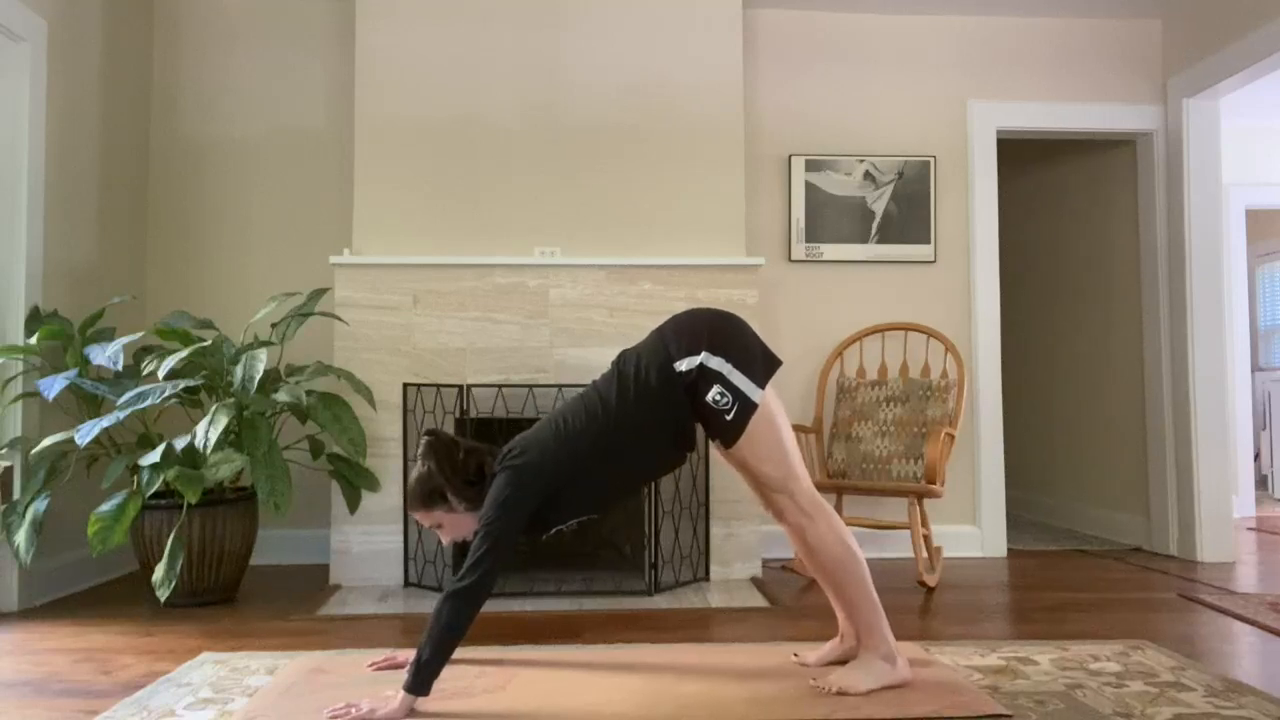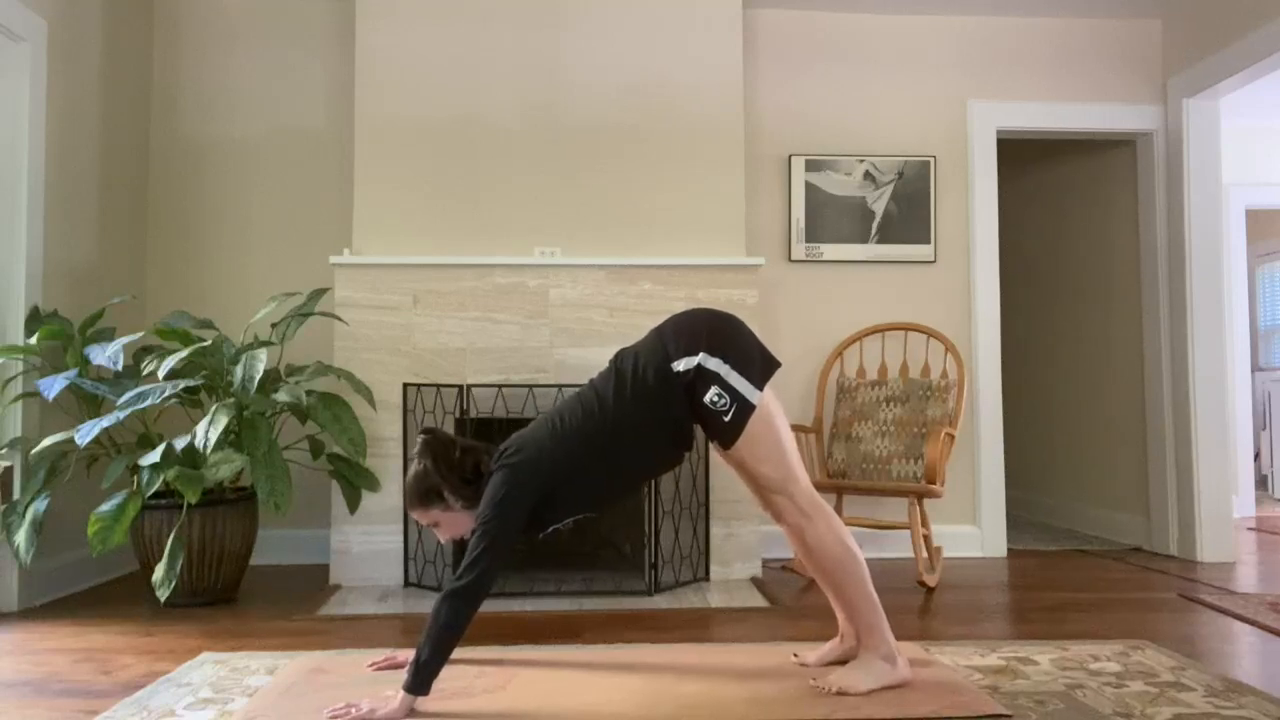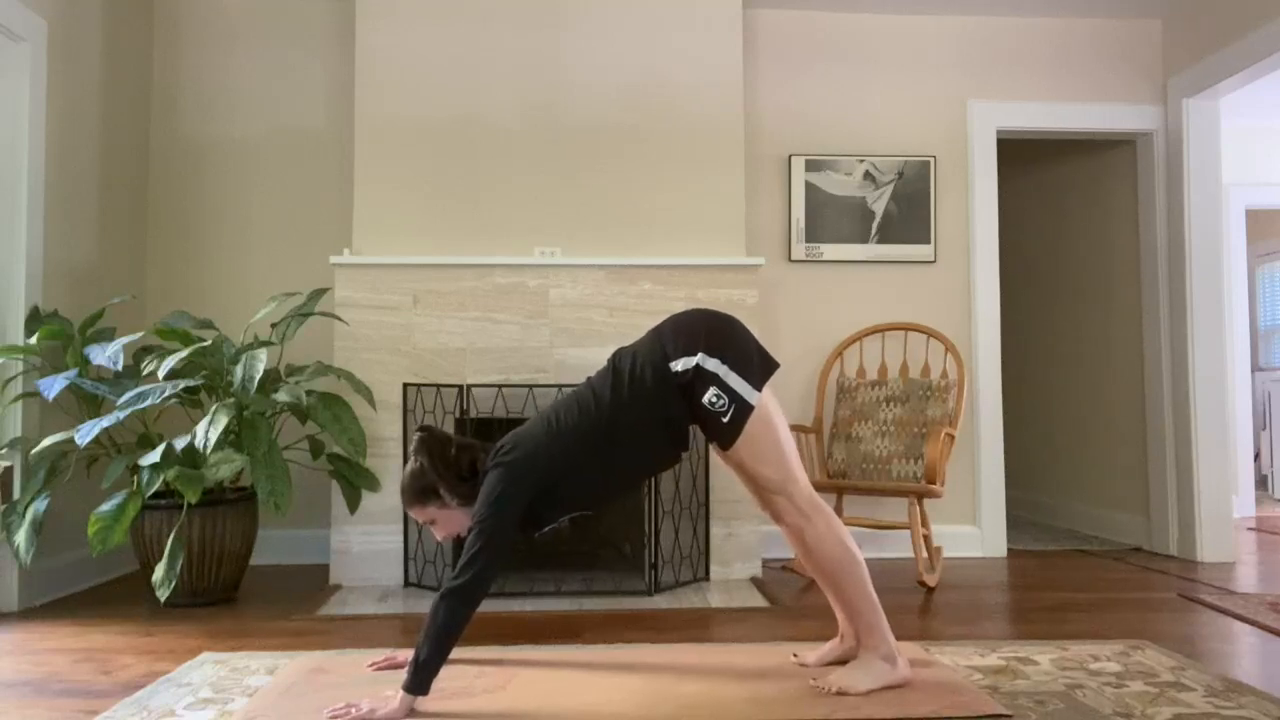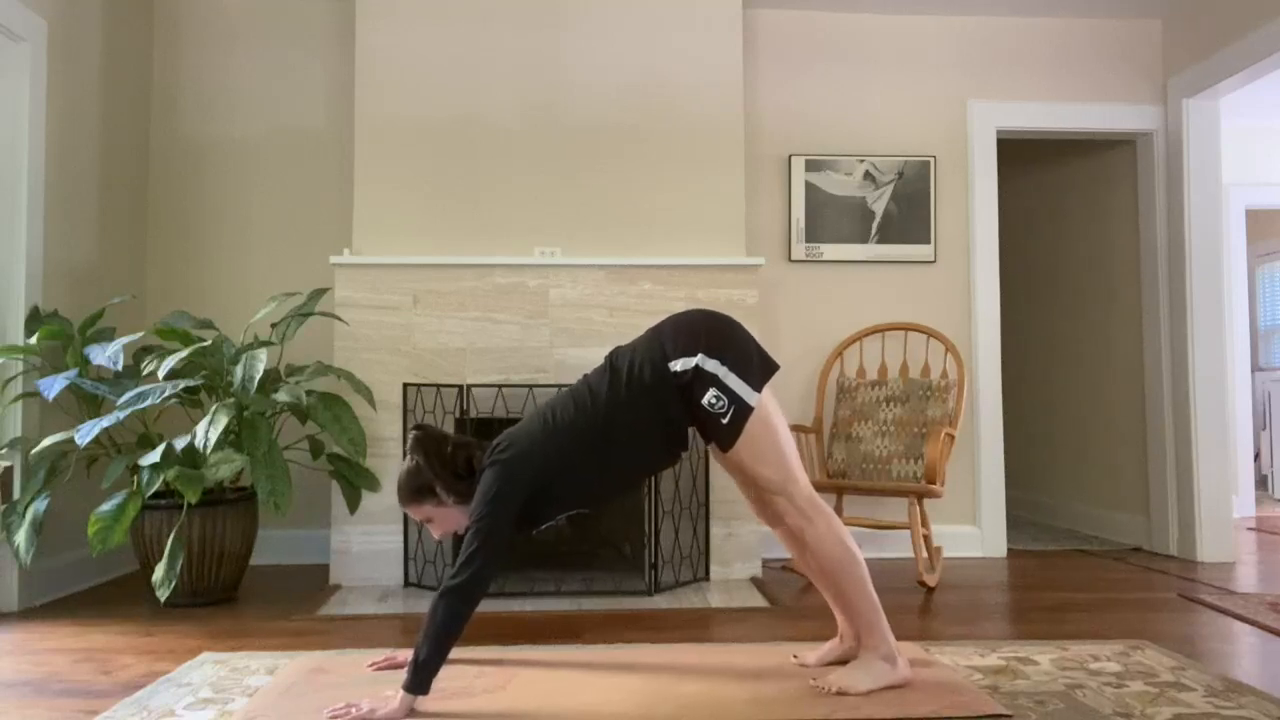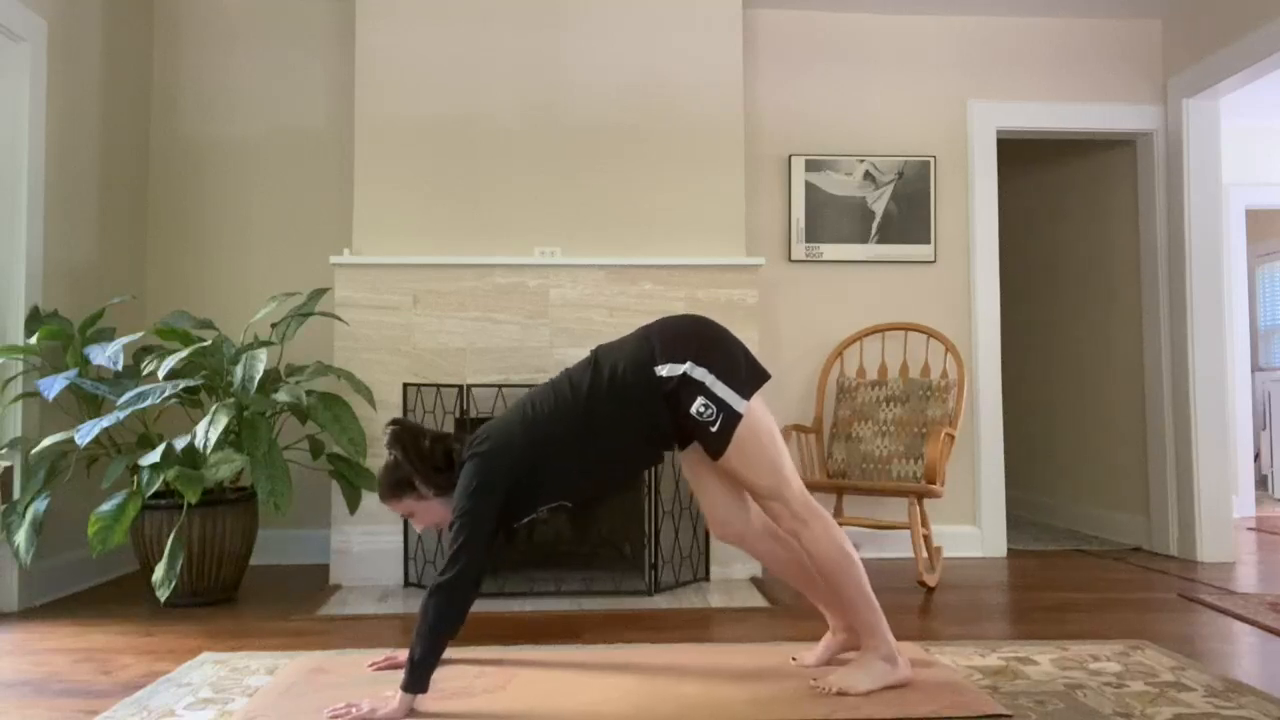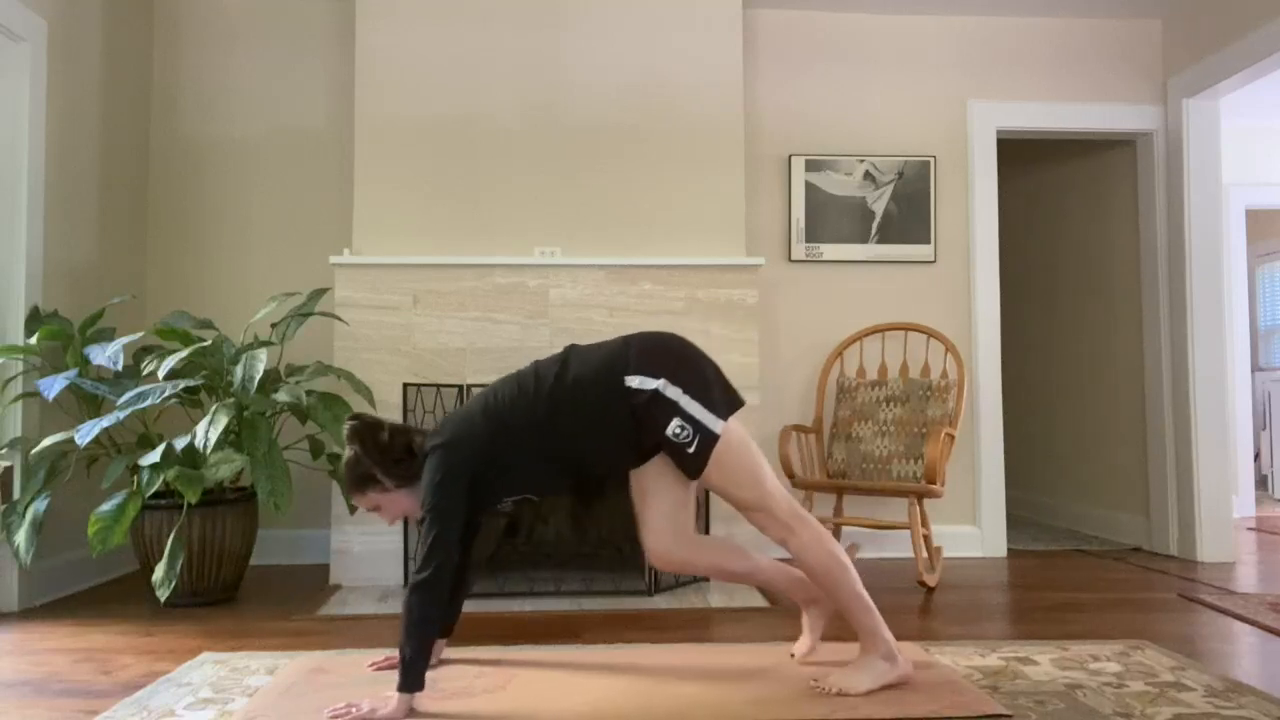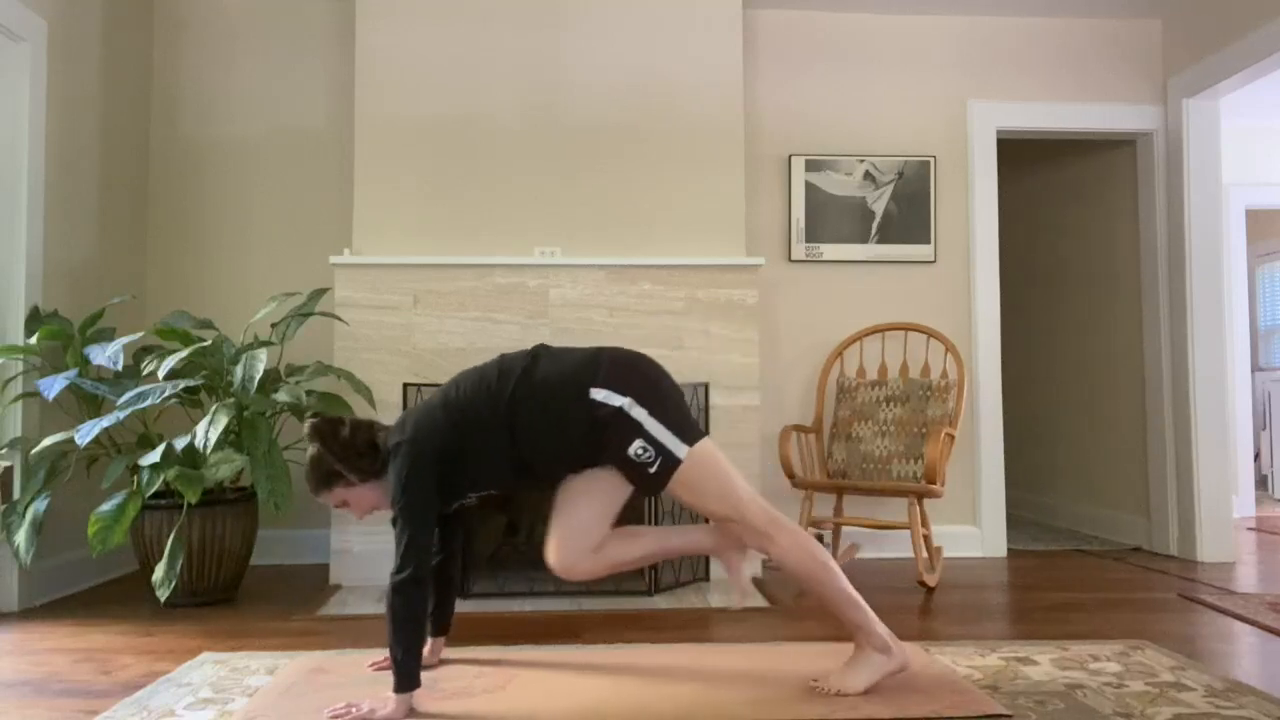
dt=0.2s
person 1, frame 1
left shoulder: (515, 482)
right shoulder: (509, 477)
left elbow: (469, 587)
right elbow: (472, 583)
right wrist: (431, 650)
left hip: (701, 358)
right hip: (691, 366)
left knee: (796, 501)
right knee: (784, 505)
left ankle: (882, 654)
right ankle: (853, 635)
person 1, frame 2
left shoulder: (513, 480)
right shoulder: (508, 476)
left elbow: (468, 585)
right elbow: (472, 583)
right wrist: (430, 649)
left hip: (698, 359)
right hip: (689, 364)
left knee: (795, 501)
right knee: (782, 505)
left ankle: (882, 653)
right ankle: (852, 635)
person 1, frame 3
left shoulder: (508, 477)
right shoulder: (504, 475)
left elbow: (466, 584)
right elbow: (469, 582)
right wrist: (428, 650)
left hip: (697, 359)
right hip: (687, 366)
left knee: (794, 502)
right knee: (781, 507)
left ankle: (883, 653)
right ankle: (853, 634)
person 1, frame 4
left shoulder: (504, 477)
right shoulder: (500, 474)
left elbow: (465, 582)
right elbow: (469, 579)
right wrist: (428, 650)
left hip: (695, 361)
right hip: (687, 368)
left knee: (794, 503)
right knee: (775, 510)
left ankle: (883, 654)
right ankle: (852, 634)
person 1, frame 5
left shoulder: (483, 471)
right shoulder: (483, 470)
left elbow: (454, 580)
right elbow: (464, 573)
right wrist: (429, 647)
left hip: (683, 367)
right hip: (674, 377)
left knee: (789, 507)
right knee: (732, 525)
left ankle: (883, 653)
right ankle: (844, 627)
person 1, frame 6
left shoulder: (443, 463)
right shoulder: (457, 461)
left elbow: (430, 574)
right elbow: (453, 557)
right wrist: (432, 643)
left hip: (650, 382)
right hip: (640, 397)
left knee: (774, 513)
right knee: (668, 550)
left ankle: (882, 651)
right ankle: (809, 591)
person 1, frame 7
left shoulder: (408, 457)
right shoulder: (423, 453)
left elbow: (410, 572)
right elbow: (443, 545)
right wrist: (433, 642)
left hip: (610, 397)
right hip: (598, 411)
left knee: (748, 518)
right knee: (569, 558)
left ankle: (878, 645)
right ankle: (712, 539)
